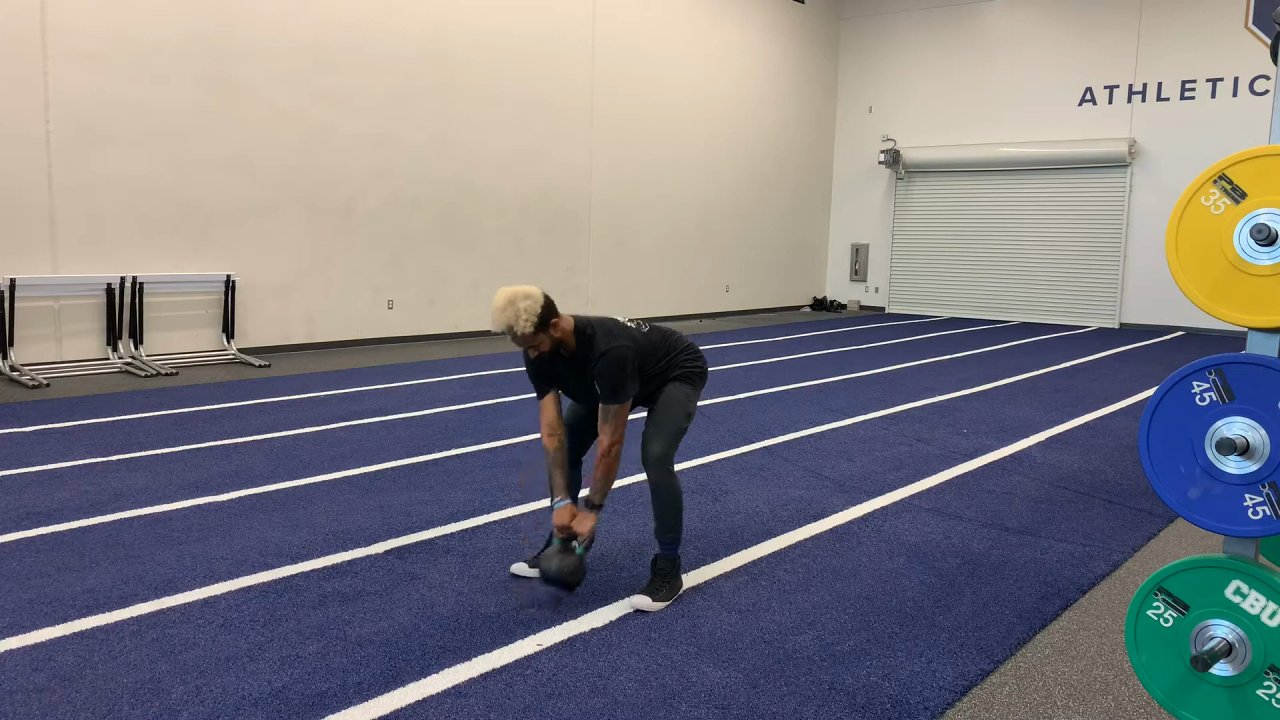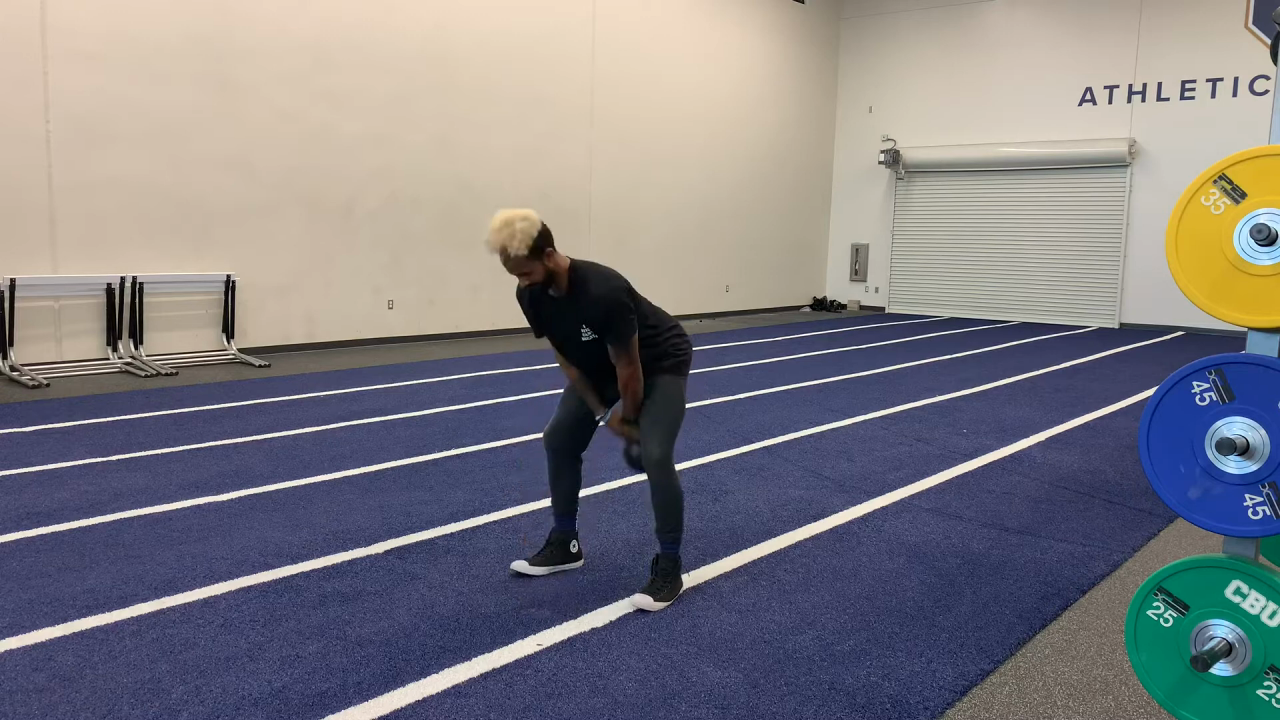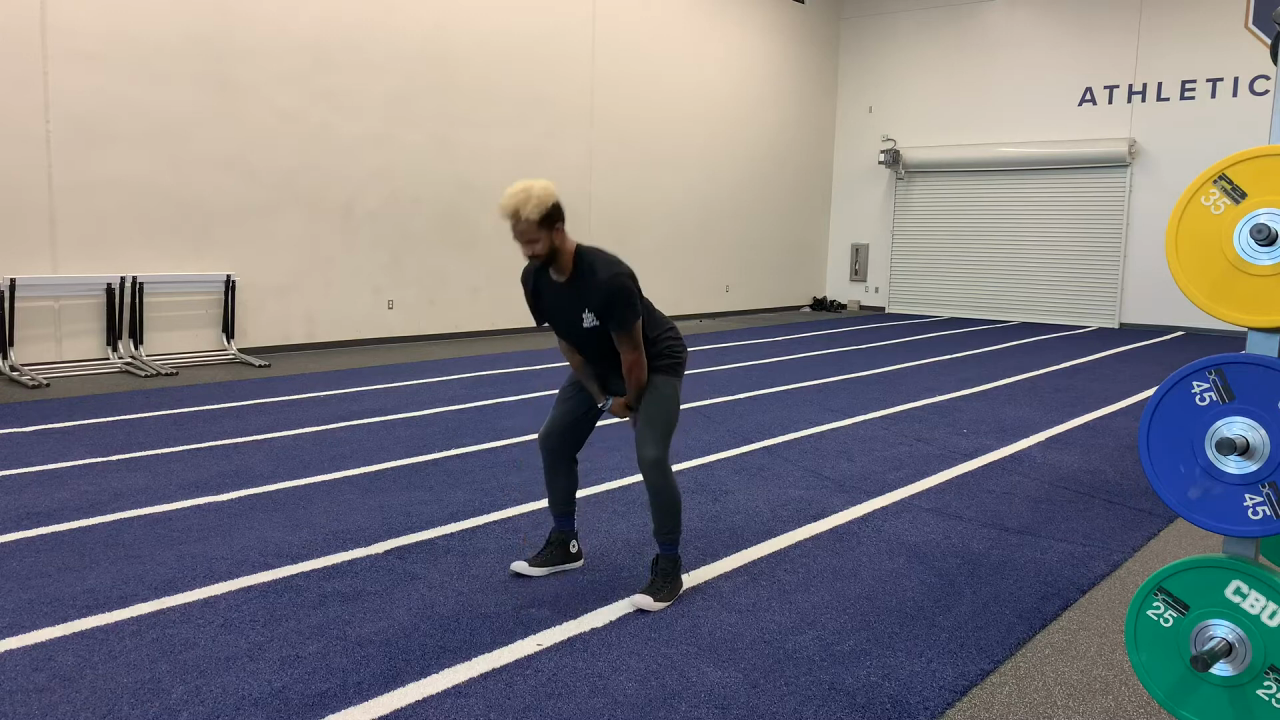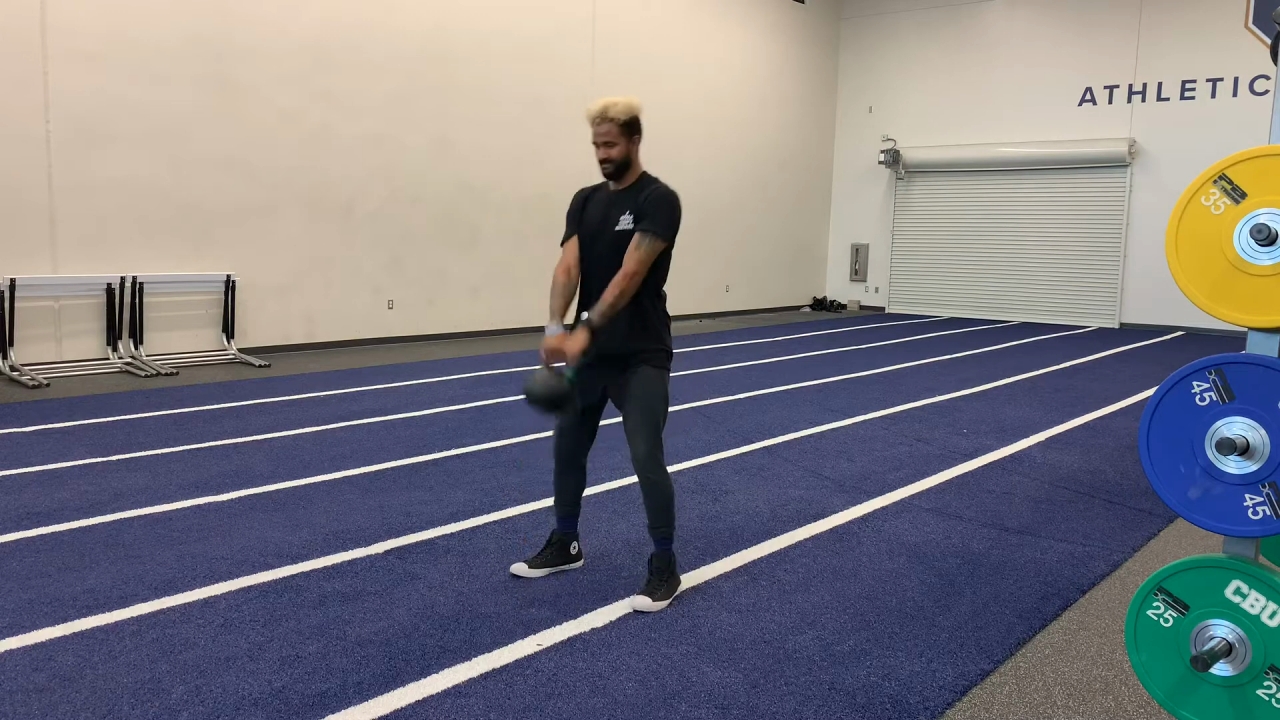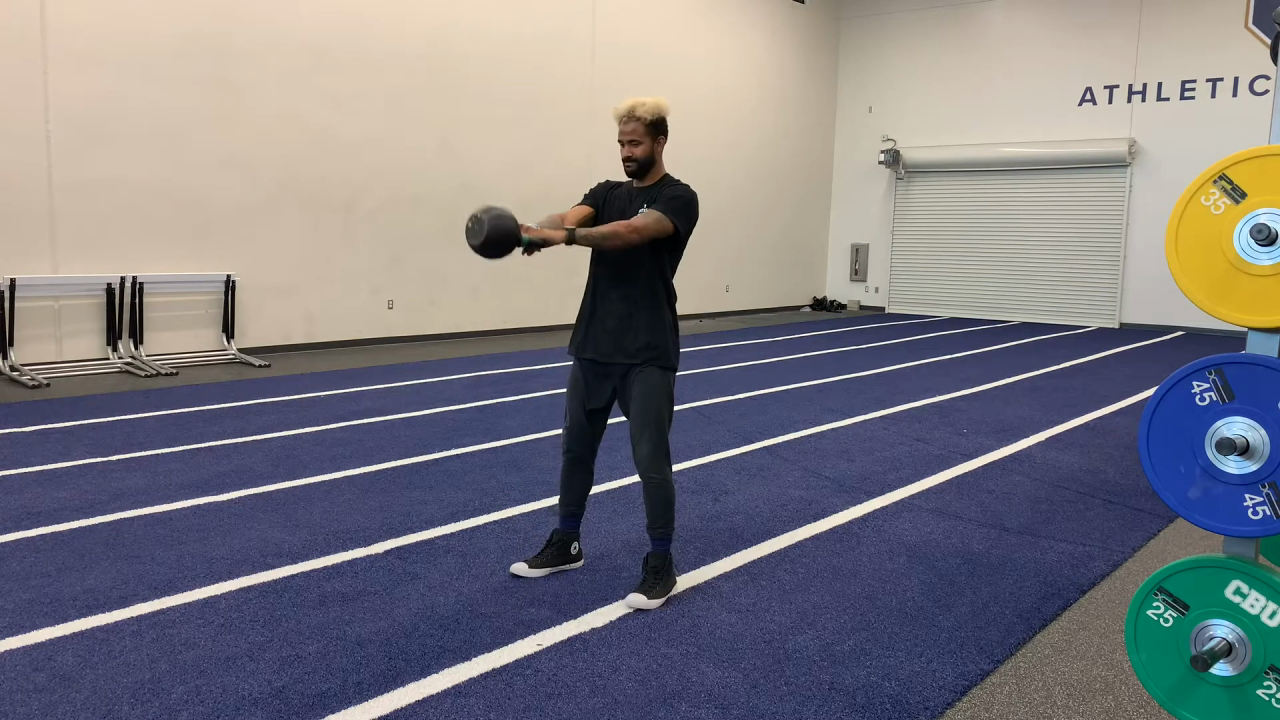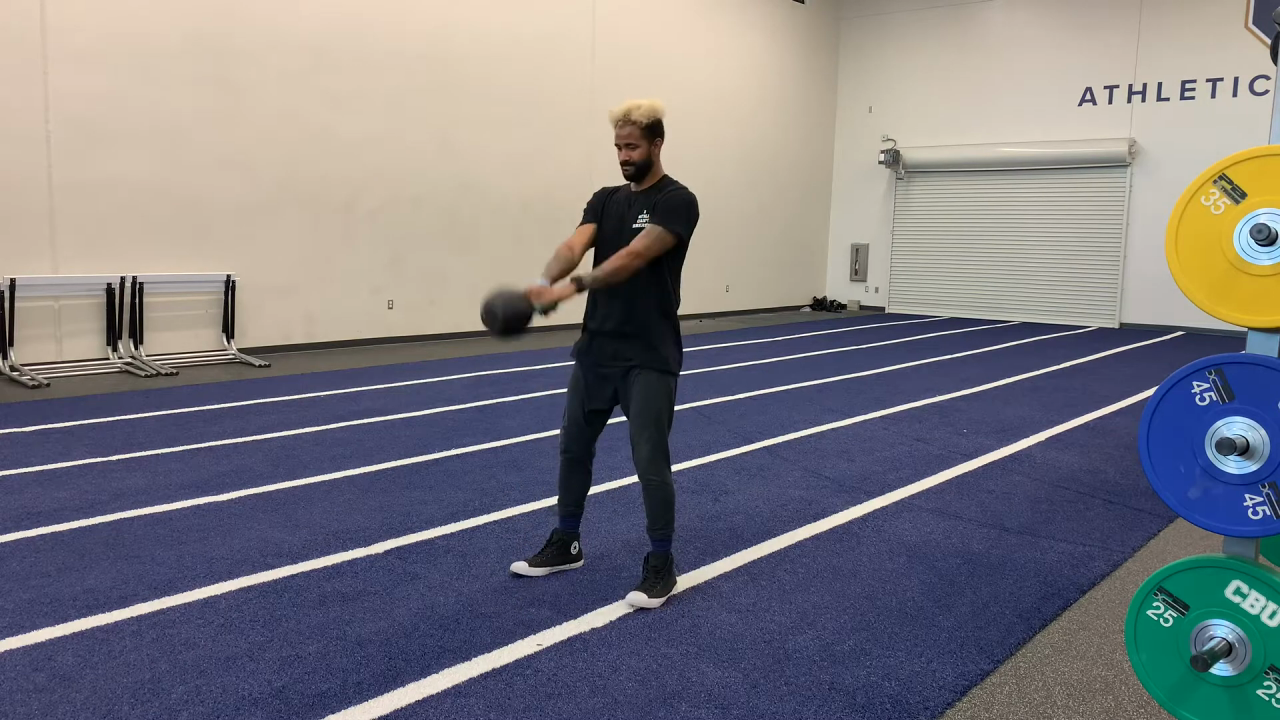
dt=0.3s
person 1, frame 1
left shoulder: (610, 351)
right shoulder: (539, 355)
left elbow: (610, 441)
right elbow: (552, 431)
left wrist: (593, 509)
right wrist: (562, 501)
left hip: (677, 376)
left knee: (654, 454)
right knee: (562, 450)
left ankle: (669, 569)
right ankle: (564, 543)
person 1, frame 2
left shoulder: (603, 292)
right shoulder: (530, 294)
left elbow: (628, 370)
right elbow: (566, 360)
left wrist: (628, 418)
right wrist: (602, 413)
left hip: (661, 364)
right hip: (599, 362)
left knee: (654, 456)
right knee: (558, 439)
left ankle: (669, 567)
right ankle: (565, 543)
person 1, frame 3
left shoulder: (609, 280)
right shoulder: (534, 279)
left elbow: (633, 355)
right elbow: (569, 346)
left wrist: (632, 400)
right wrist: (604, 398)
left hip: (657, 361)
right hip: (596, 366)
left knee: (651, 457)
right knee: (553, 441)
left ankle: (669, 569)
right ankle: (564, 543)
person 1, frame 4
left shoulder: (659, 200)
right shoulder: (585, 201)
left elbow: (631, 273)
right elbow: (569, 263)
left wrist: (586, 331)
right wrist: (556, 327)
left hip: (641, 353)
right hip: (590, 347)
left knee: (646, 456)
right knee: (567, 445)
left ankle: (664, 566)
right ankle: (565, 543)
person 1, frame 5
left shoulder: (678, 198)
right shoulder: (607, 192)
left elbow: (632, 231)
right elbow: (571, 217)
left wrist: (566, 237)
right wrist: (538, 229)
left hip: (647, 354)
right hip: (592, 346)
left knee: (650, 458)
right knee: (575, 448)
left ankle: (660, 565)
right ankle: (565, 544)
person 1, frame 6
left shoulder: (677, 201)
right shoulder: (606, 199)
left elbow: (635, 256)
right elbow: (576, 244)
left wrist: (573, 285)
right wrist: (546, 281)
left hip: (649, 357)
right hip: (596, 350)
left knee: (649, 461)
right knee: (573, 448)
left ankle: (661, 565)
right ankle: (566, 543)
